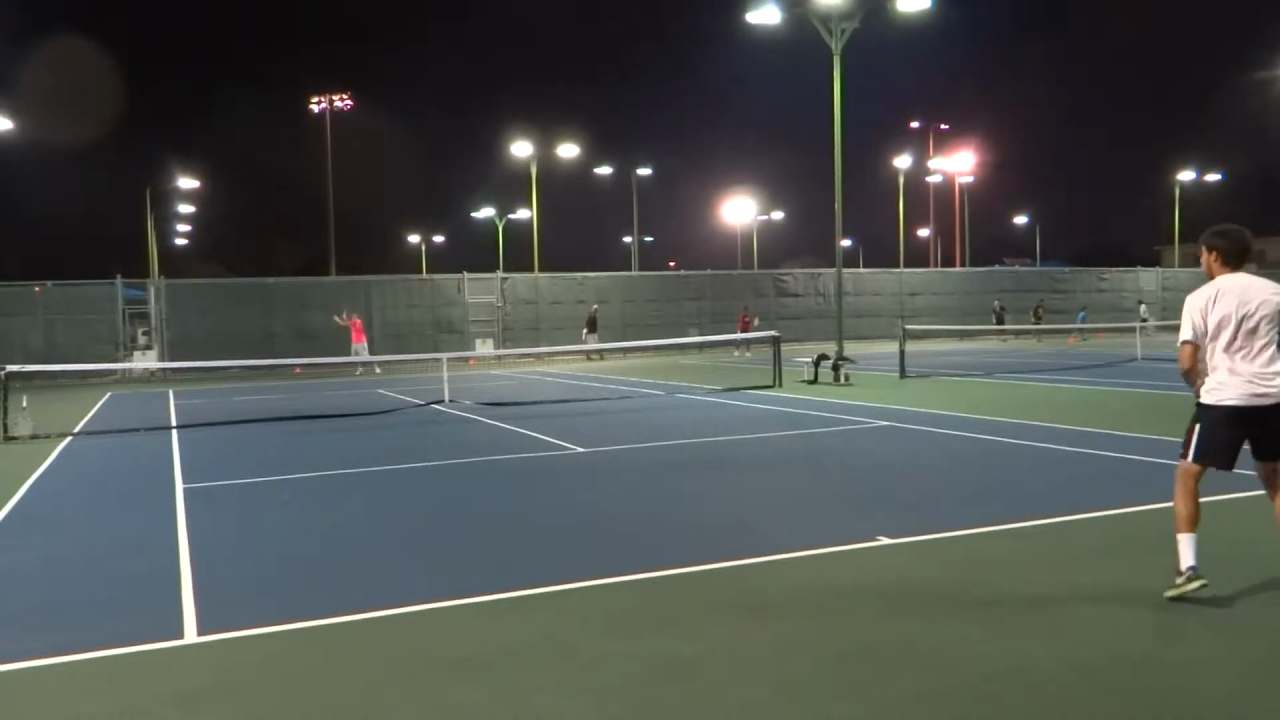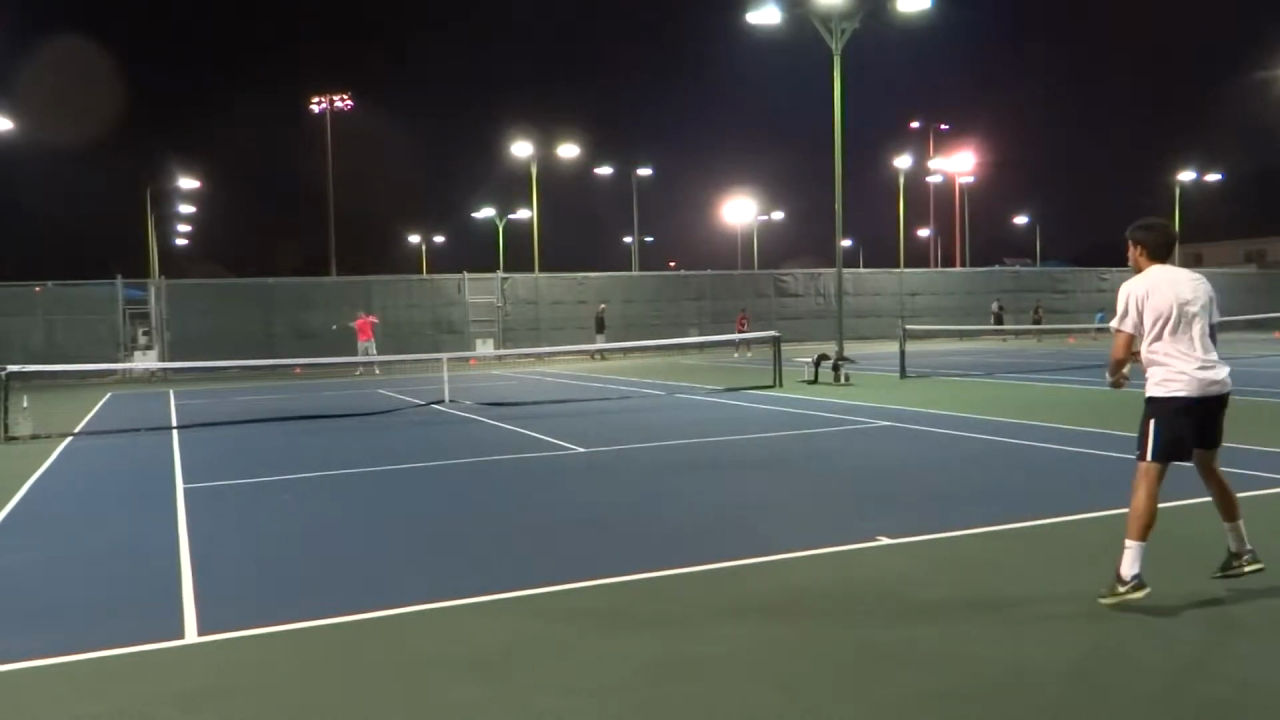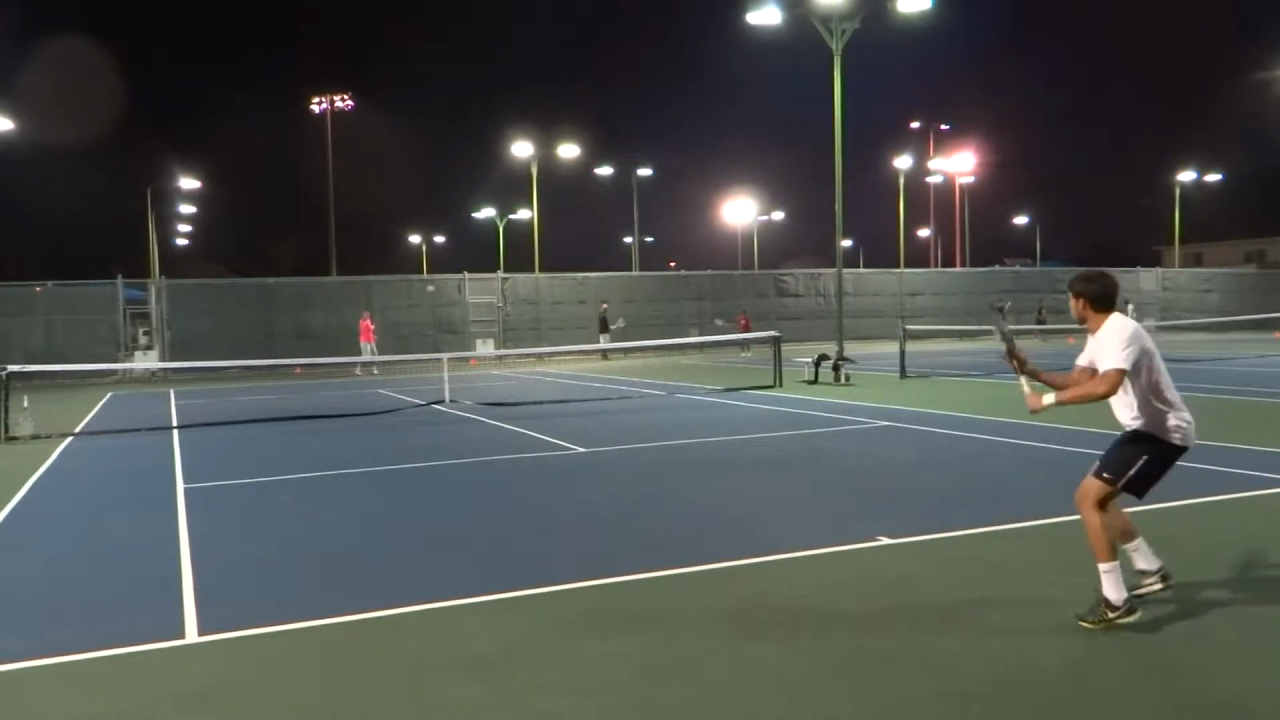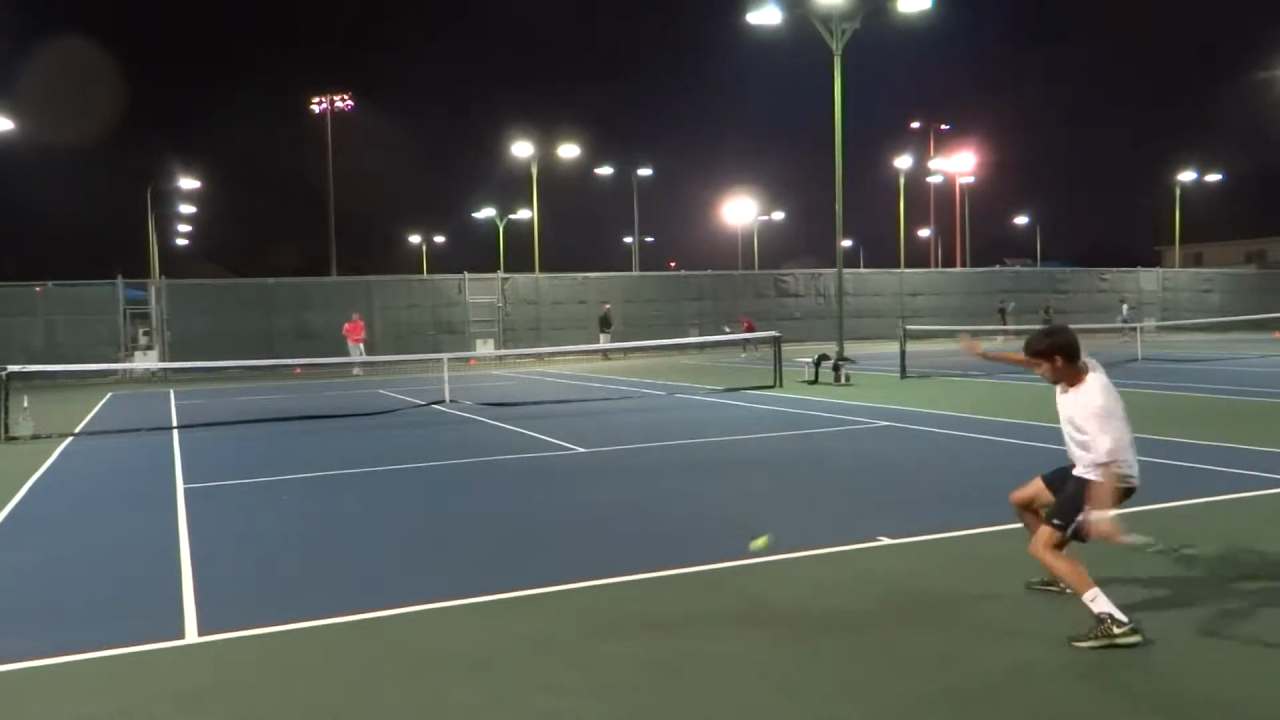
dt=0.5s
person 1, frame 1
left shoulder: (1200, 298)
left elbow: (1187, 363)
left wrist: (1199, 383)
left hip: (1224, 399)
left knee: (1186, 478)
left ankle: (1188, 567)
person 1, frame 2
left shoulder: (1135, 288)
right shoulder: (1199, 282)
left elbow: (1121, 353)
left wrist: (1114, 375)
left hip: (1174, 390)
right hip: (1215, 384)
left knee: (1148, 477)
right knee: (1207, 467)
left ankle: (1129, 576)
right ankle: (1240, 552)
person 1, frame 3
left shoulder: (1121, 331)
right shoulder: (1102, 333)
left elbow: (1108, 386)
right elbow: (1074, 382)
left wrist: (1049, 400)
right wrist: (1031, 372)
left hip: (1162, 431)
right hip: (1150, 428)
left knee: (1088, 500)
right knee: (1097, 499)
left ankle: (1116, 602)
right ankle: (1150, 570)
person 1, frame 4
left shoulder: (1093, 403)
right shoulder: (1077, 365)
left elbow: (1110, 464)
right elbow: (1035, 363)
left wrist: (1102, 514)
right wrist: (988, 355)
left hip: (1103, 478)
right hip: (1086, 469)
left knee: (1043, 547)
right knee: (1021, 500)
left ankle: (1114, 622)
right ankle: (1067, 575)
